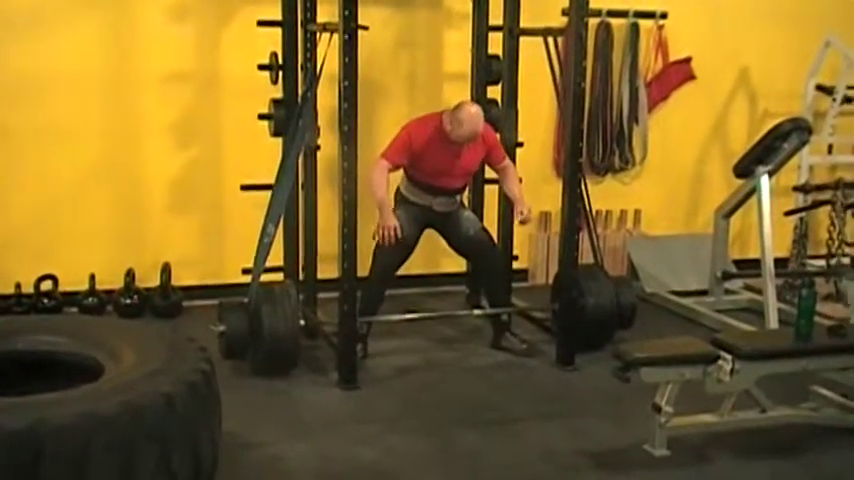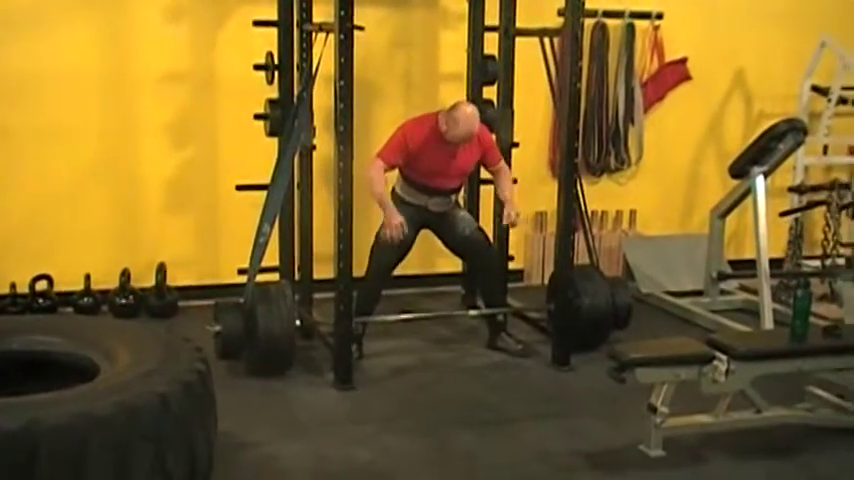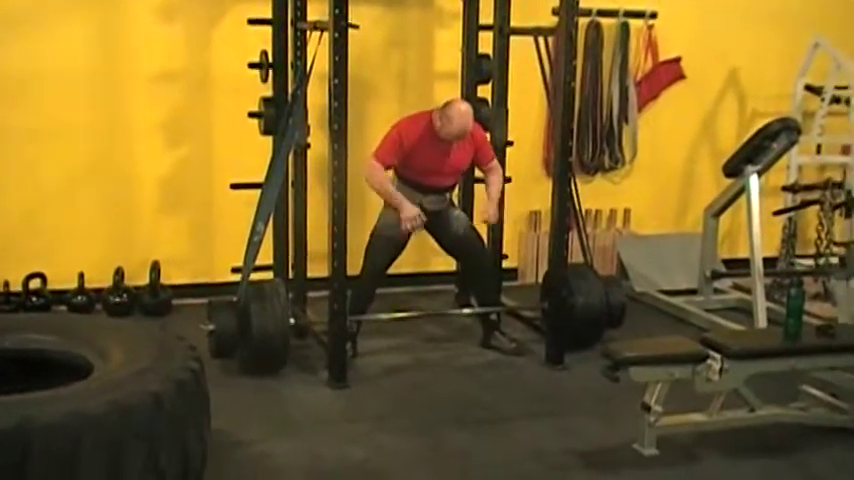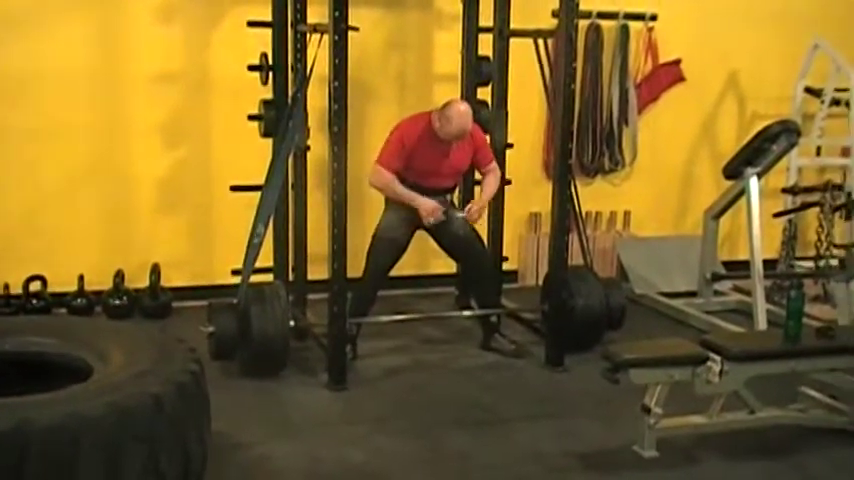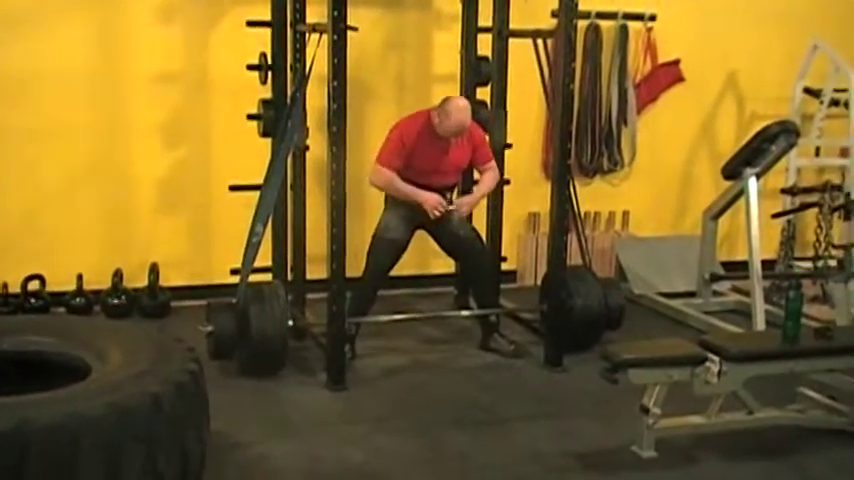
dt=0.1s
person 1, frame 1
left shoulder: (485, 135)
right shoulder: (419, 131)
left elbow: (505, 167)
right elbow: (380, 169)
left wrist: (519, 200)
right wrist: (385, 213)
left hip: (453, 206)
right hip: (413, 204)
left knee: (492, 259)
right knee: (383, 265)
left ankle: (502, 330)
right ankle: (359, 334)
person 1, frame 2
left shoulder: (480, 136)
right shoulder: (414, 131)
left elbow: (500, 169)
right elbow: (376, 169)
left wrist: (509, 203)
right wrist: (389, 211)
left hip: (448, 206)
right hip: (409, 204)
left knee: (488, 259)
right knee: (380, 265)
left ankle: (498, 331)
right ankle: (355, 334)
person 1, frame 3
left shoulder: (474, 134)
right shoulder: (408, 130)
left elbow: (493, 169)
right elbow: (373, 171)
left wrist: (491, 201)
right wrist: (402, 205)
left hip: (442, 205)
right hip: (405, 203)
left knee: (481, 259)
right knee: (375, 264)
left ankle: (492, 330)
right ankle: (349, 333)
person 1, frame 4
left shoulder: (473, 135)
right shoulder: (408, 131)
left elbow: (492, 171)
right elbow: (378, 177)
left wrist: (482, 201)
right wrist: (418, 202)
left hip: (443, 207)
right hip: (406, 206)
left knee: (482, 260)
right knee: (376, 267)
left ankle: (492, 331)
right ankle: (348, 335)
person 1, frame 5
left shoulder: (472, 133)
right shoulder: (407, 129)
left elbow: (491, 171)
right elbow: (378, 176)
left wrist: (475, 197)
right wrist: (421, 197)
left hip: (445, 206)
right hip: (404, 204)
left knee: (482, 261)
right knee: (376, 267)
left ankle: (491, 332)
right ankle: (347, 335)
